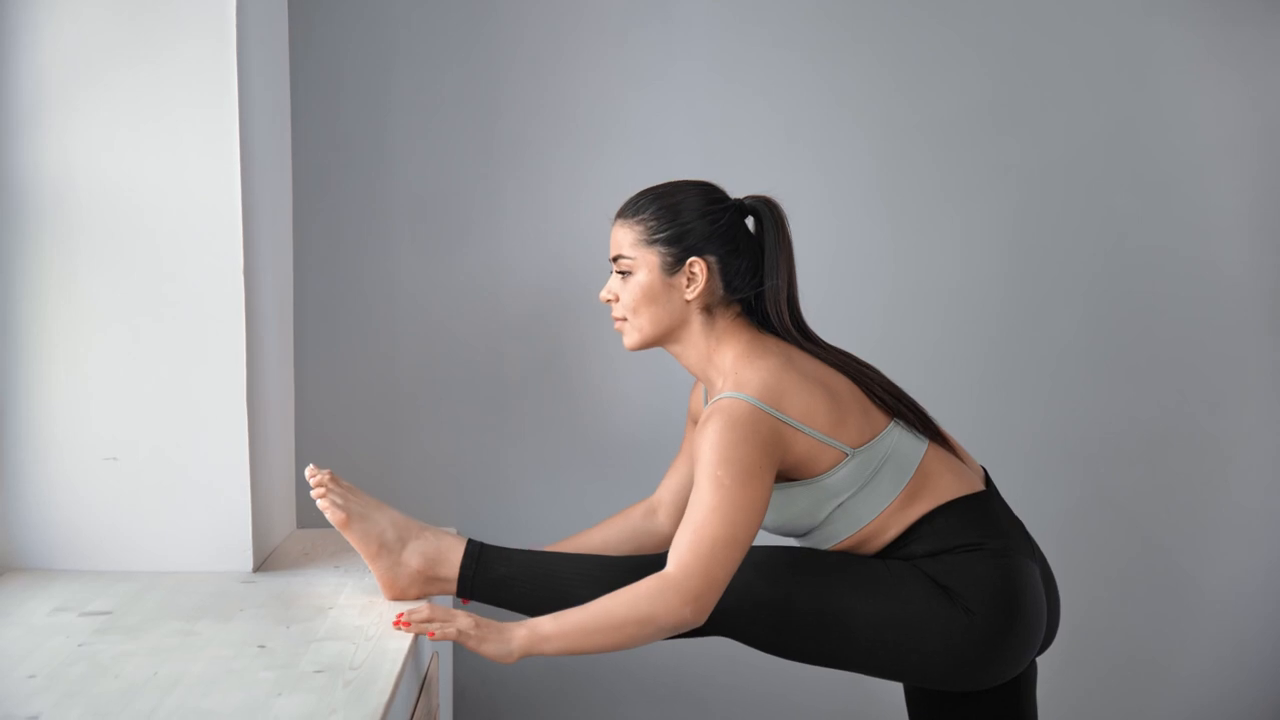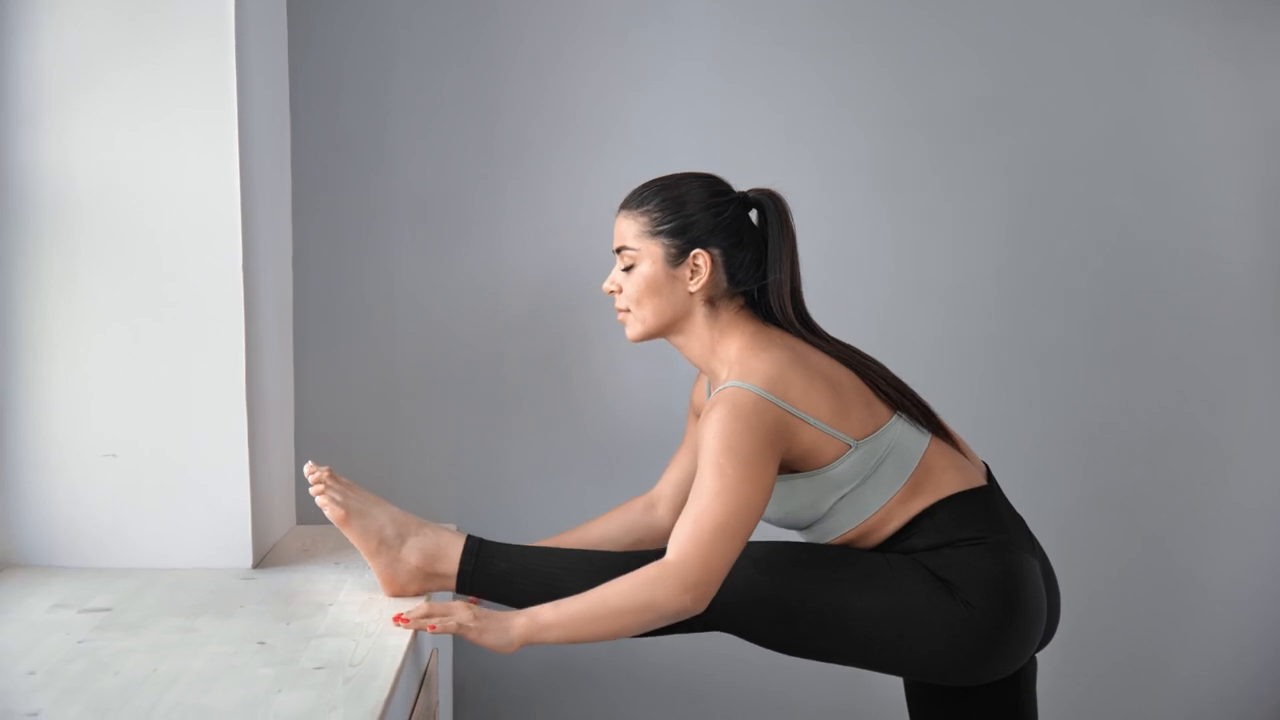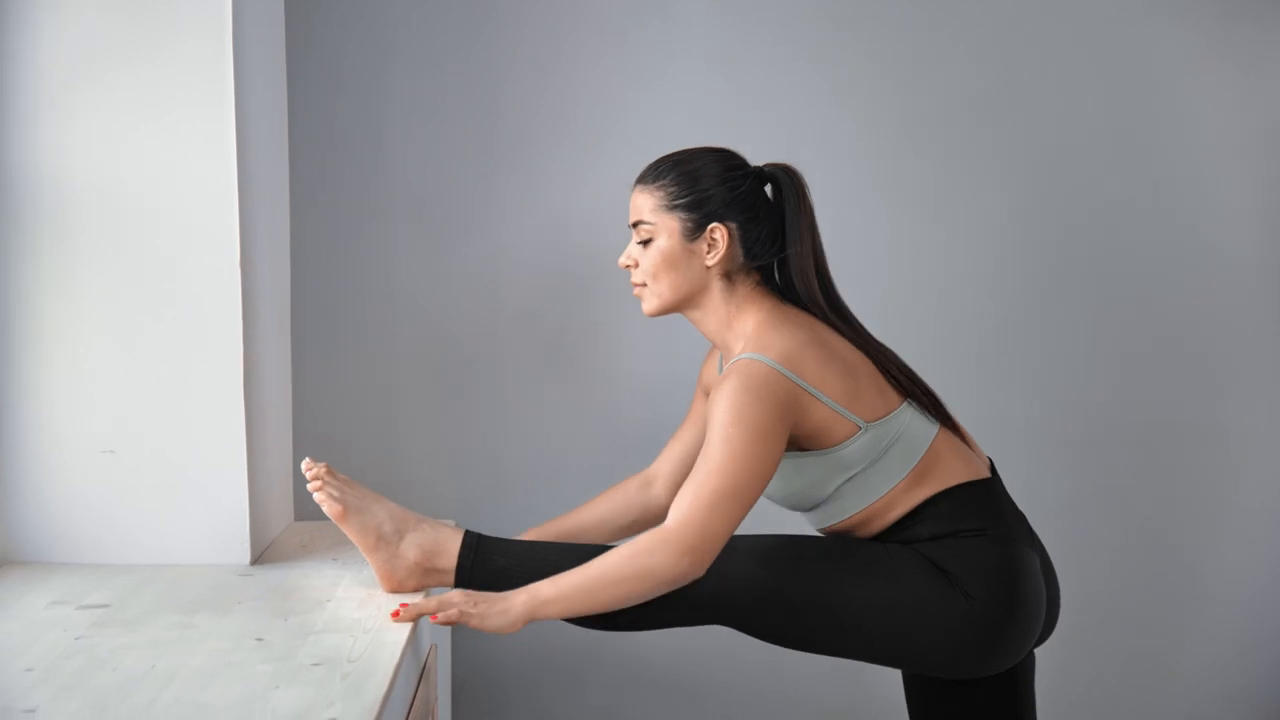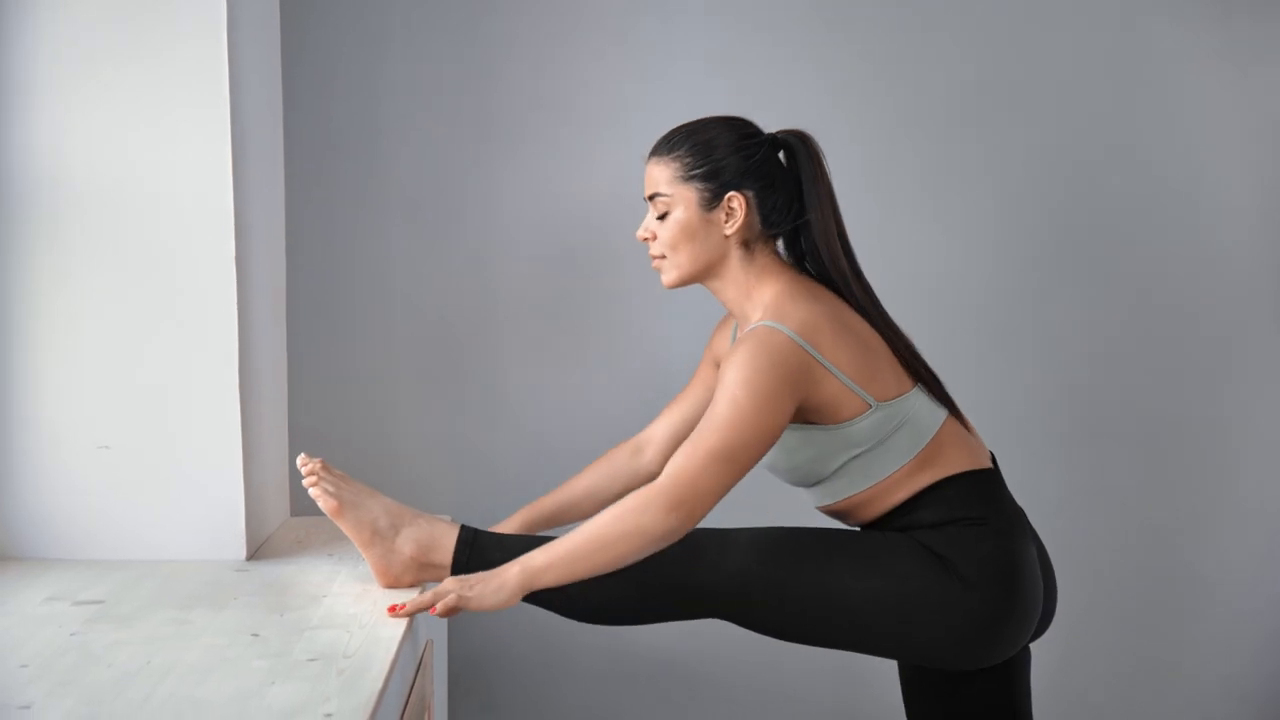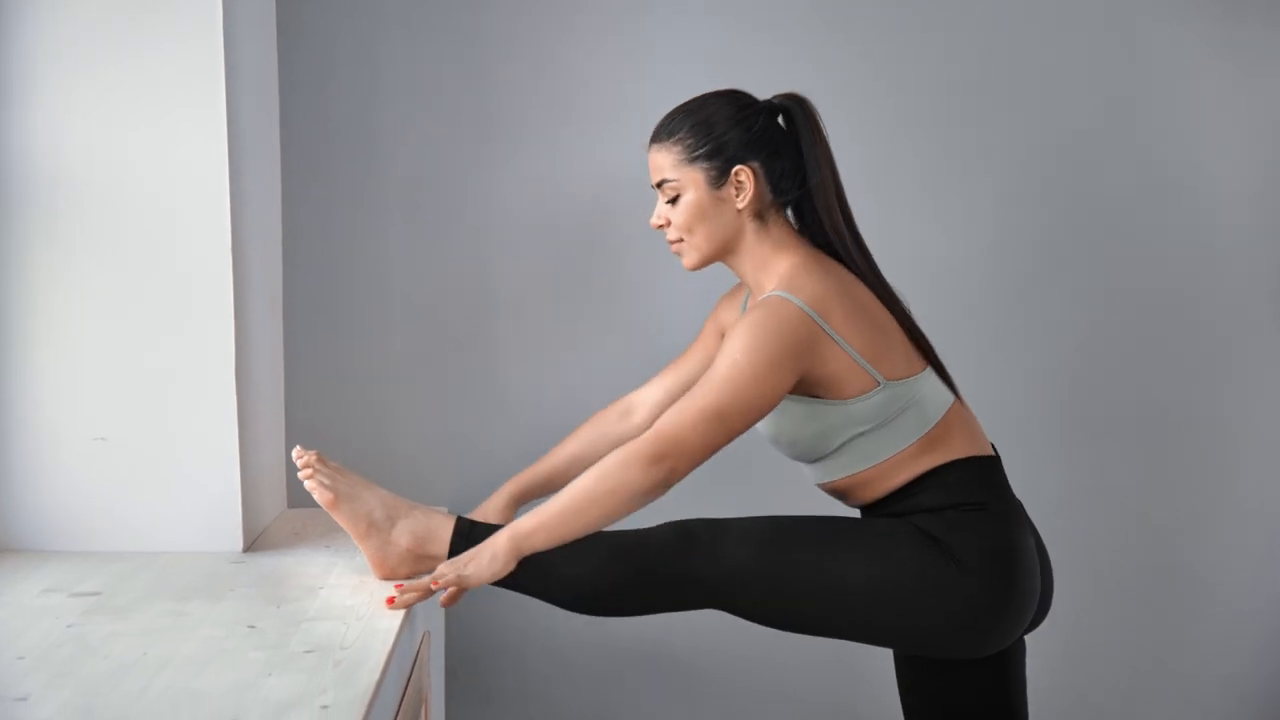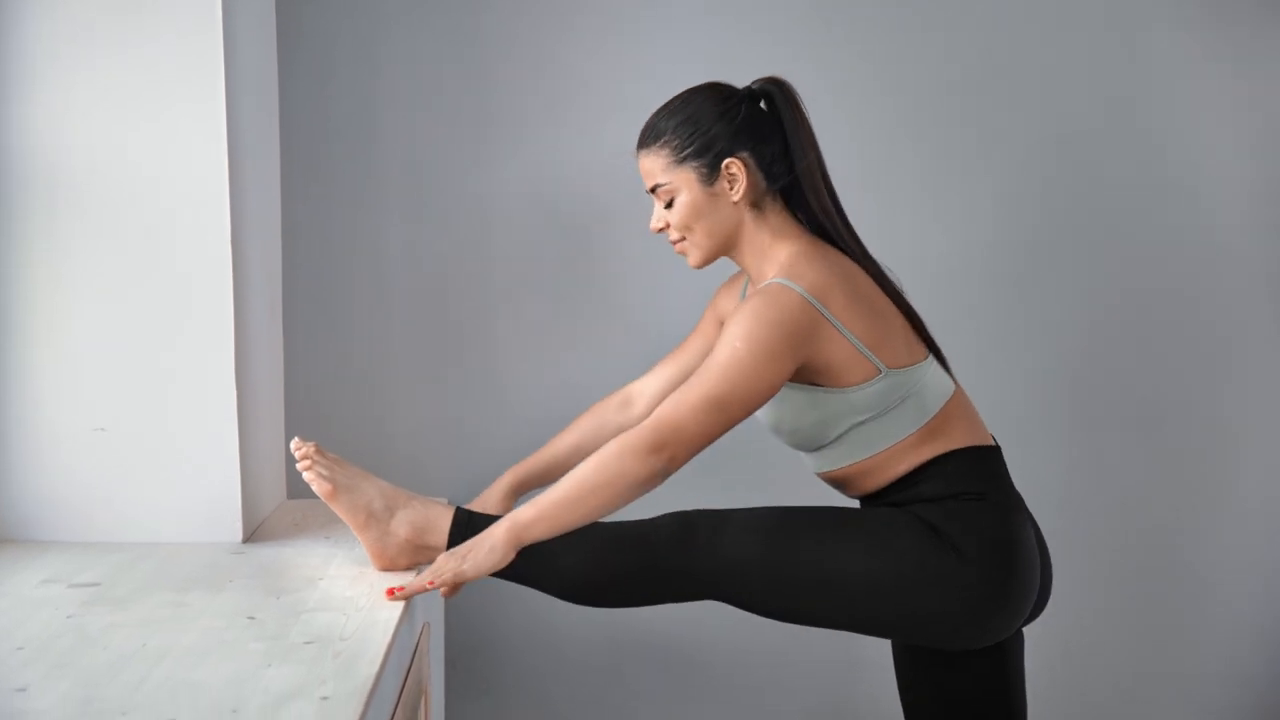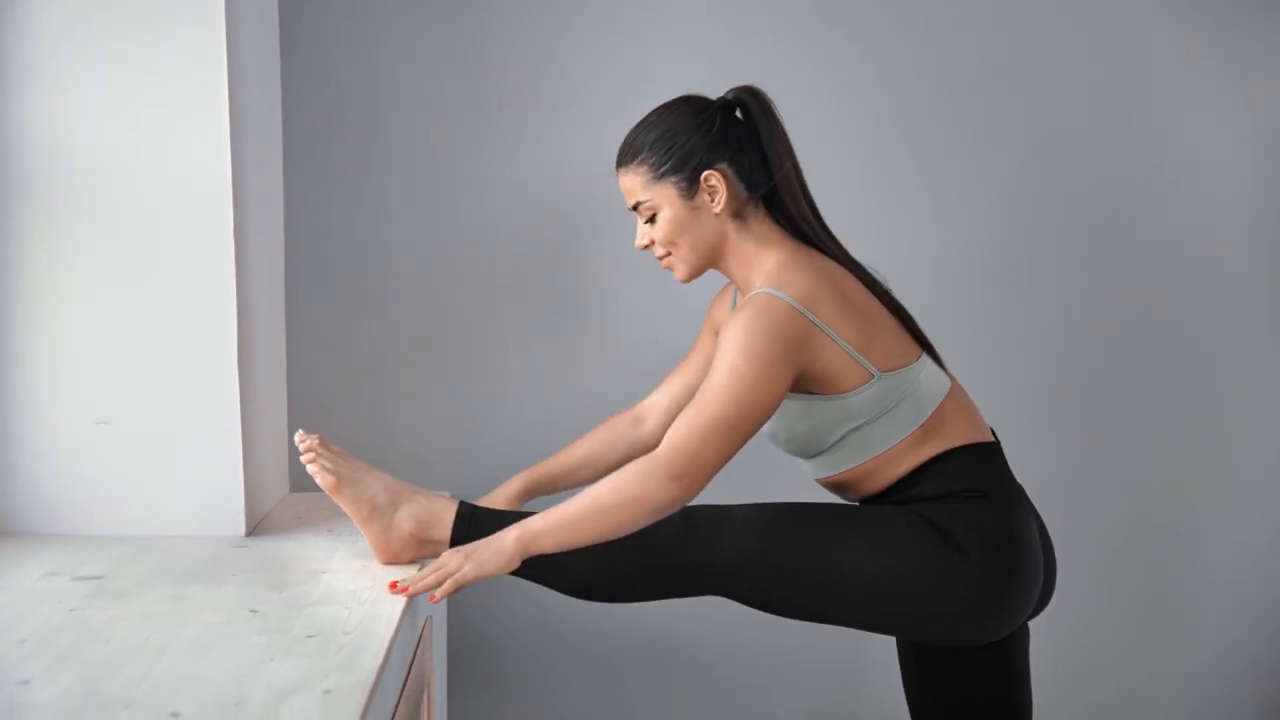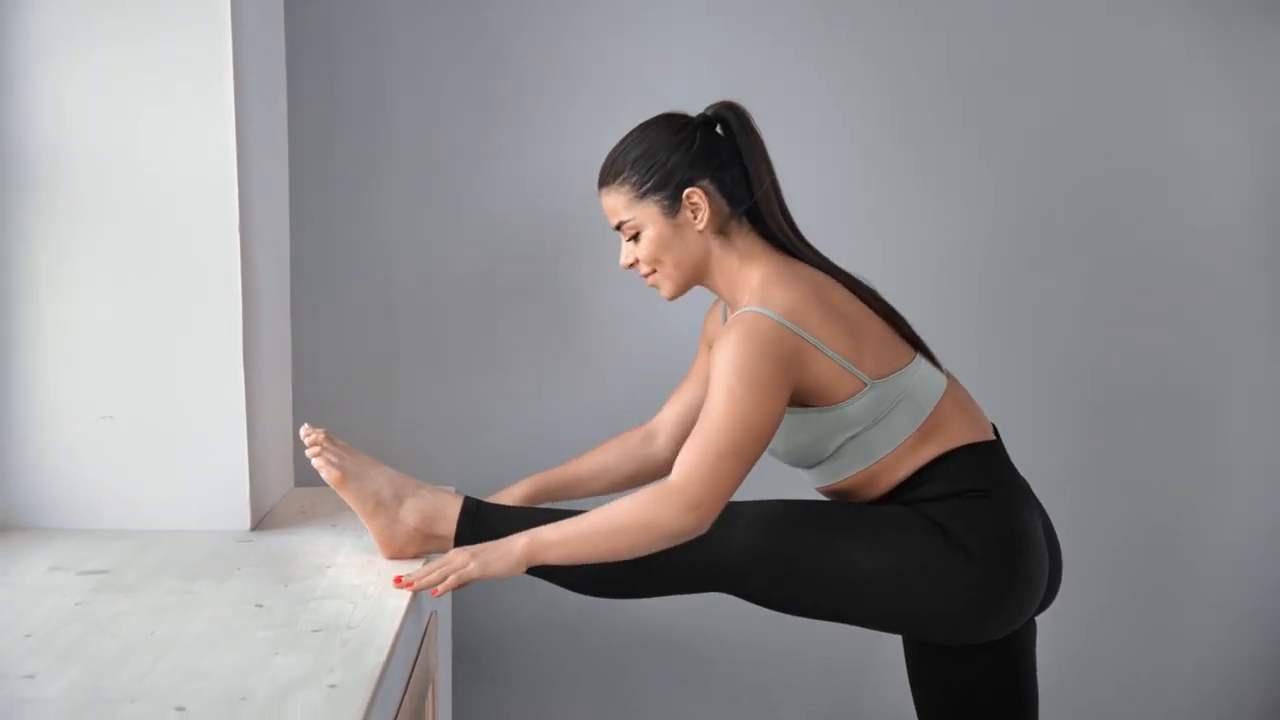
dt=0.2s
person 1, frame 1
left shoulder: (745, 406)
right shoulder: (734, 372)
left elbow: (683, 600)
right elbow: (663, 518)
left wrist: (516, 637)
right wrist: (522, 570)
left hip: (967, 599)
right hip: (983, 593)
left knee: (723, 588)
person 1, frame 2
left shoulder: (748, 395)
right shoulder: (735, 367)
left elbow: (683, 586)
right elbow: (662, 511)
left wrist: (515, 624)
right wrist: (517, 568)
left hip: (966, 594)
right hip: (983, 587)
left knee: (722, 584)
person 1, frame 3
left shoulder: (761, 370)
right shoulder: (742, 348)
left elbow: (680, 551)
right elbow: (658, 490)
left wrist: (514, 603)
right wrist: (519, 552)
left hip: (967, 585)
right hip: (981, 580)
left knee: (721, 580)
left ankle: (437, 555)
person 1, frame 4
left shoulder: (775, 341)
right shoulder: (750, 325)
left elbow: (669, 507)
right elbow: (649, 455)
left wrist: (510, 577)
right wrist: (514, 530)
left hip: (964, 574)
right hip: (973, 572)
left knee: (709, 570)
left ankle: (433, 549)
person 1, frame 5
left shoulder: (786, 313)
right shoulder: (759, 297)
left elbow: (655, 461)
right elbow: (638, 413)
left wrist: (504, 549)
right wrist: (509, 496)
left hip: (961, 560)
right hip: (964, 561)
left knee: (701, 561)
left ankle: (426, 540)
person 1, frame 6
left shoulder: (788, 300)
right shoulder: (757, 286)
left elbow: (655, 449)
right elbow: (638, 403)
left wrist: (506, 536)
right wrist: (508, 485)
left hip: (959, 549)
right hip: (964, 551)
left knee: (699, 551)
left ankle: (425, 531)
person 1, frame 7
left shoulder: (776, 310)
right shoulder: (751, 294)
left elbow: (671, 477)
right elbow: (648, 422)
left wrist: (512, 543)
right wrist: (517, 488)
left hip: (963, 547)
right hip: (968, 547)
left knee: (704, 548)
person 1, frame 8
left shoulder: (765, 326)
right shoulder: (745, 306)
left elbow: (687, 507)
right elbow: (659, 443)
left wrist: (519, 547)
right wrist: (524, 494)
left hip: (966, 546)
right hip: (976, 545)
left knee: (712, 549)
